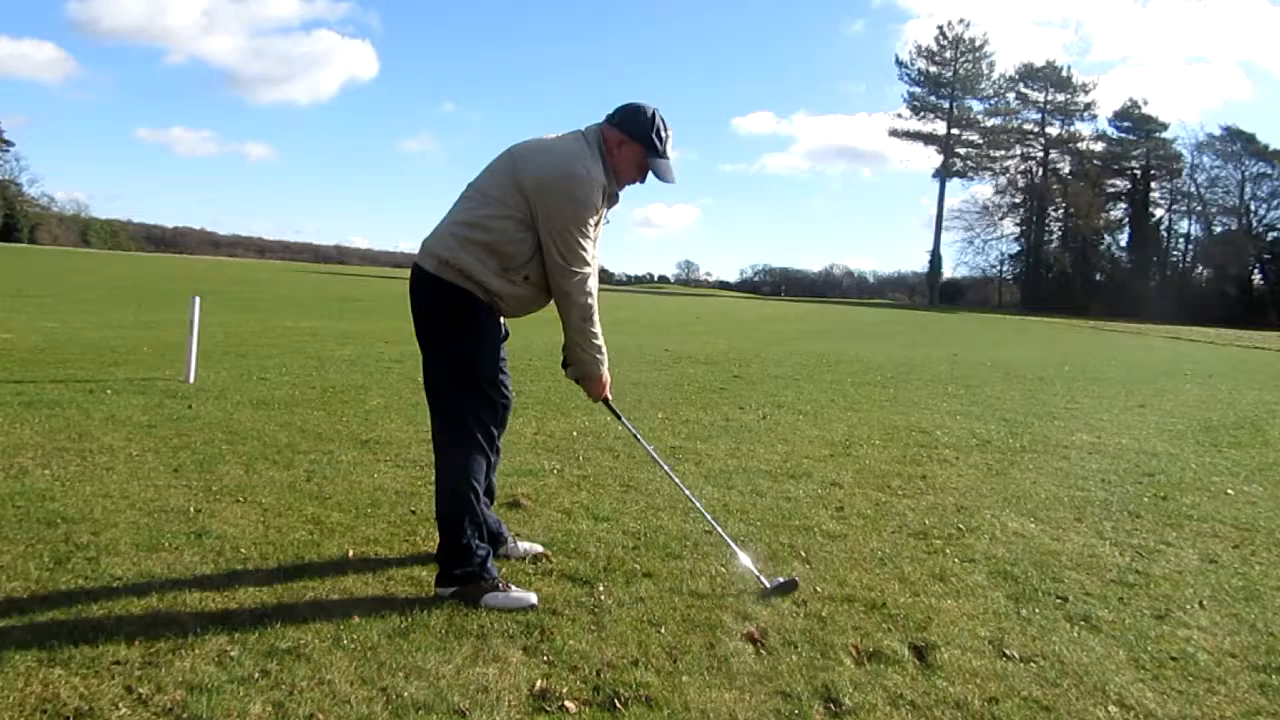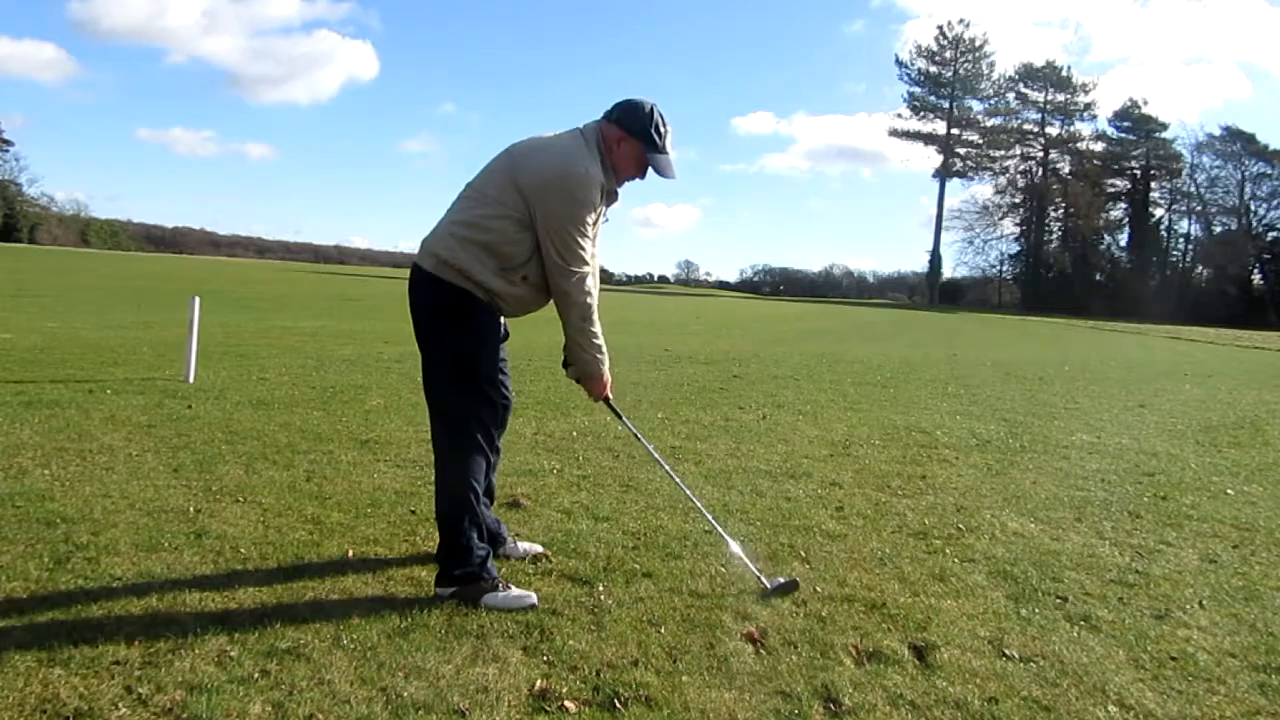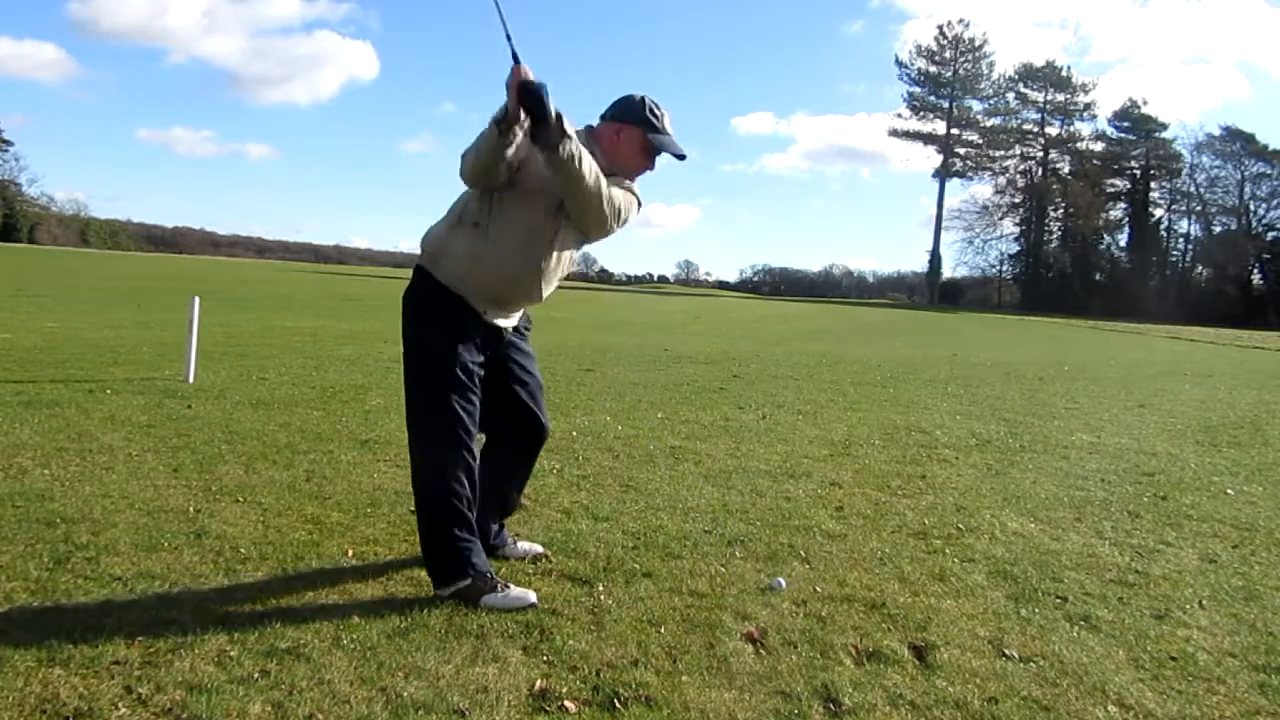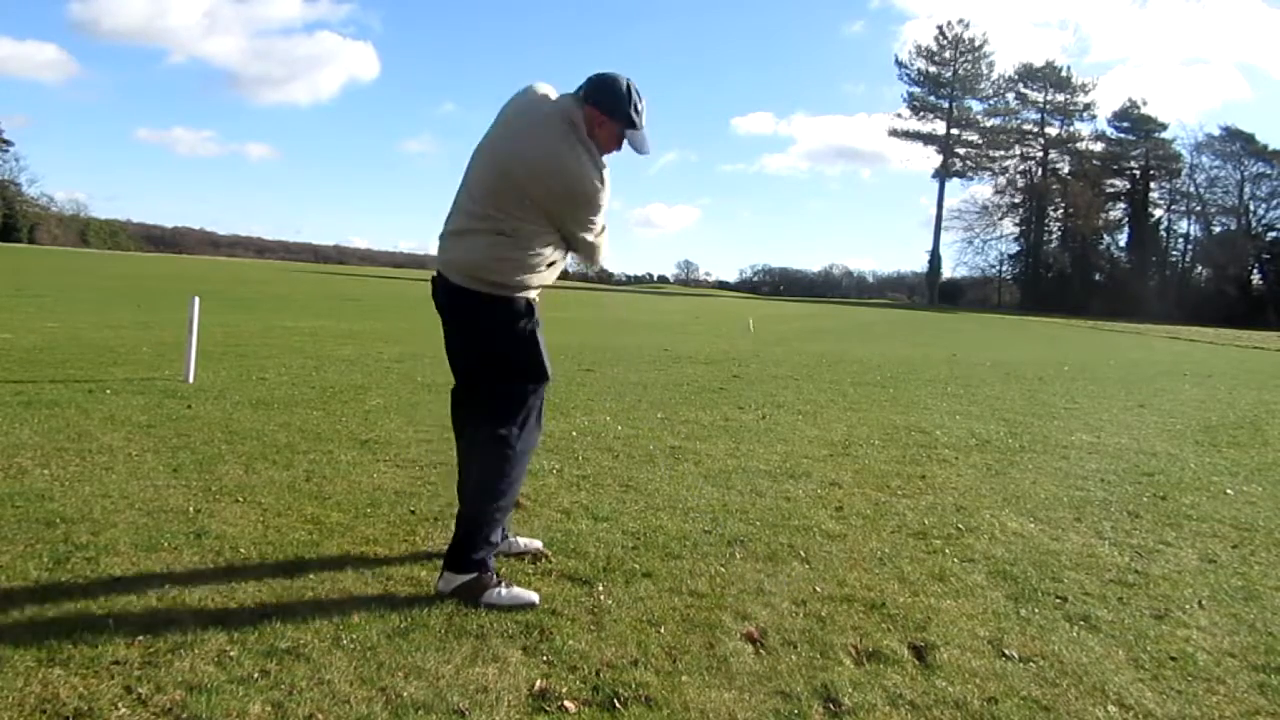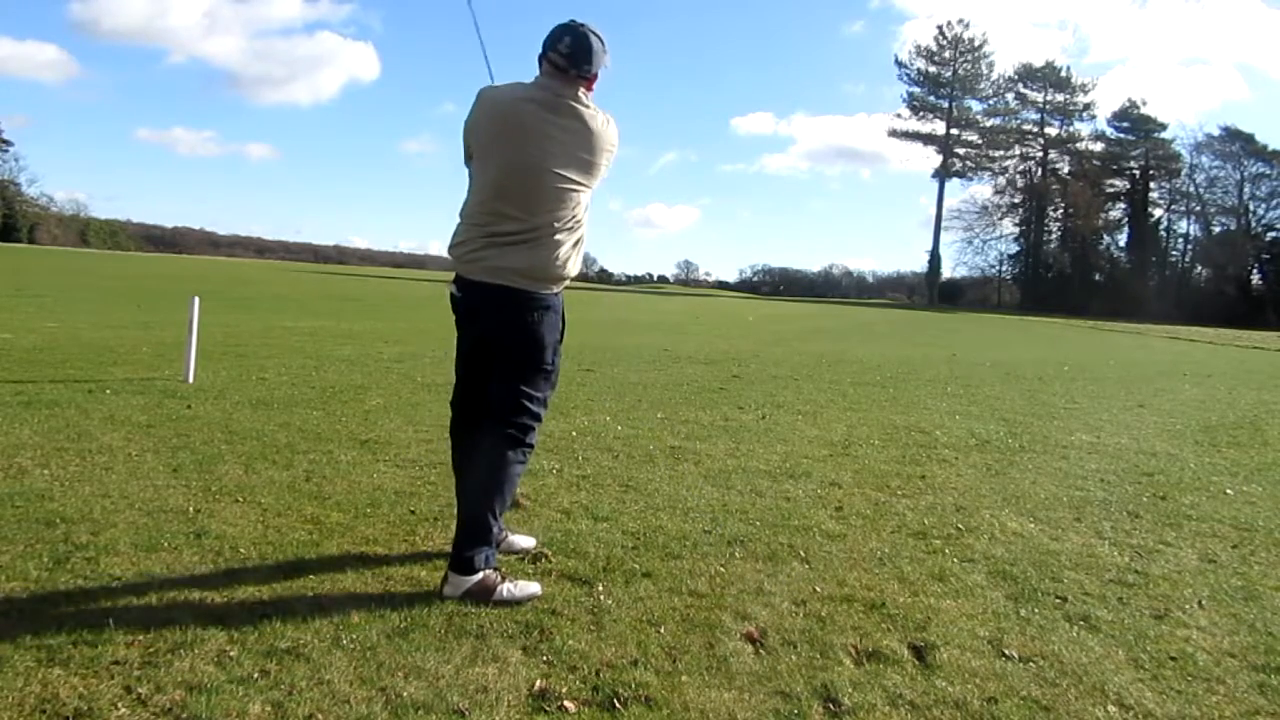
dt=0.5s
person 1, frame 1
left shoulder: (573, 163)
right shoulder: (574, 175)
left elbow: (577, 273)
right elbow: (573, 281)
left wrist: (582, 355)
right wrist: (592, 363)
left hip: (463, 292)
right hip: (455, 293)
left knee: (488, 414)
right knee: (468, 428)
left ankle: (482, 531)
right ankle: (464, 570)
person 1, frame 2
left shoulder: (584, 168)
right shoulder: (572, 173)
left elbow: (582, 274)
right elbow: (571, 281)
left wrist: (583, 354)
right wrist: (592, 362)
left hip: (471, 293)
right hip: (453, 291)
left knee: (490, 413)
right knee: (469, 426)
left ankle: (481, 531)
right ankle: (465, 570)
person 1, frame 3
left shoulder: (621, 202)
right shoulder: (529, 140)
left elbow: (585, 195)
right elbow: (480, 174)
left wrist: (550, 133)
right wrist: (512, 116)
left hip: (504, 321)
right hip: (442, 299)
left knee: (524, 430)
right knee: (449, 436)
left ankle: (484, 534)
right ankle: (459, 572)
person 1, frame 4
left shoulder: (531, 103)
right shoulder: (585, 172)
right elbow: (587, 243)
right wrist: (592, 248)
left hip: (461, 284)
right hip: (496, 299)
left knee: (485, 413)
right knee: (513, 420)
left ankle: (485, 531)
right ankle: (467, 566)
person 1, frame 5
left shoulder: (490, 105)
right shoulder: (602, 134)
left hip: (473, 284)
right hip: (533, 296)
left knee: (475, 415)
right knee: (510, 426)
left ankle: (481, 531)
right ankle: (470, 567)
